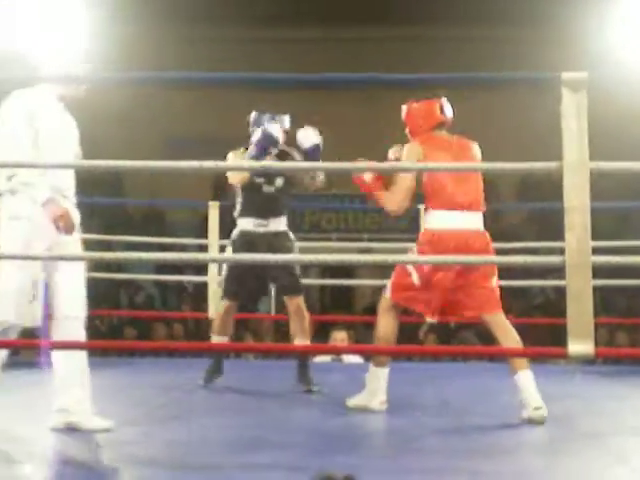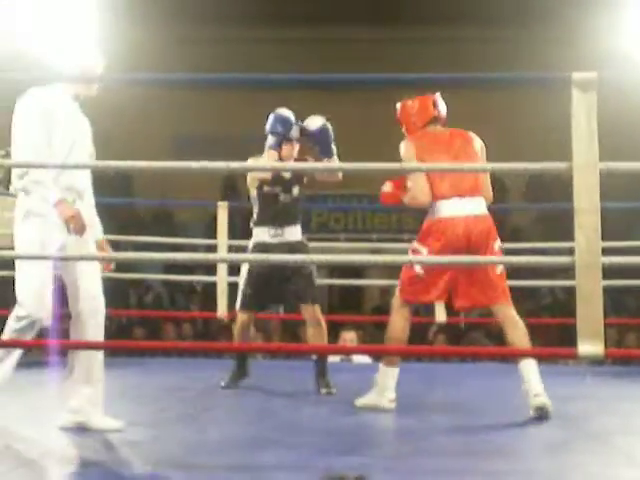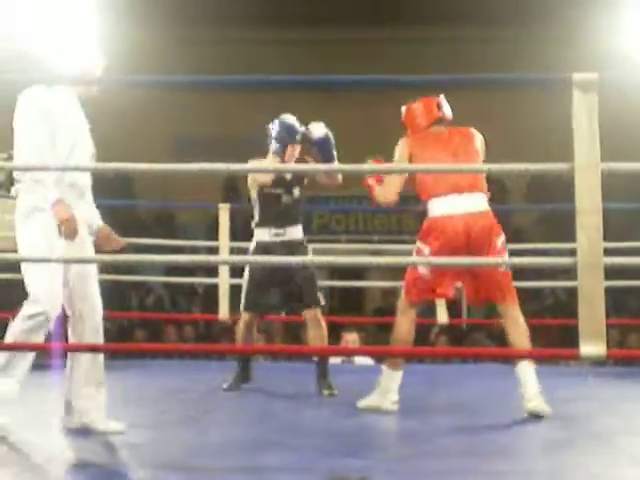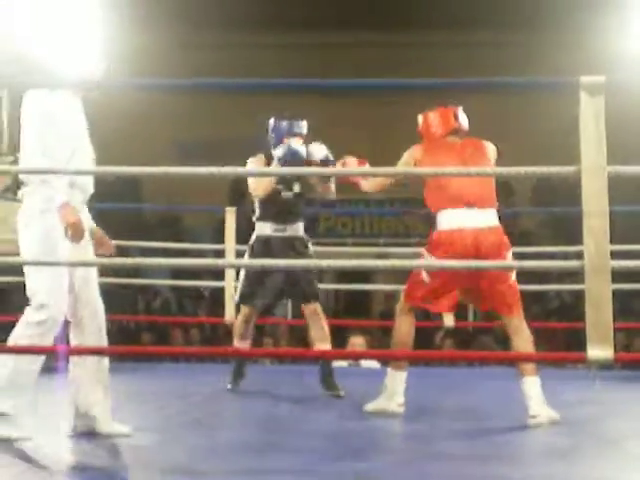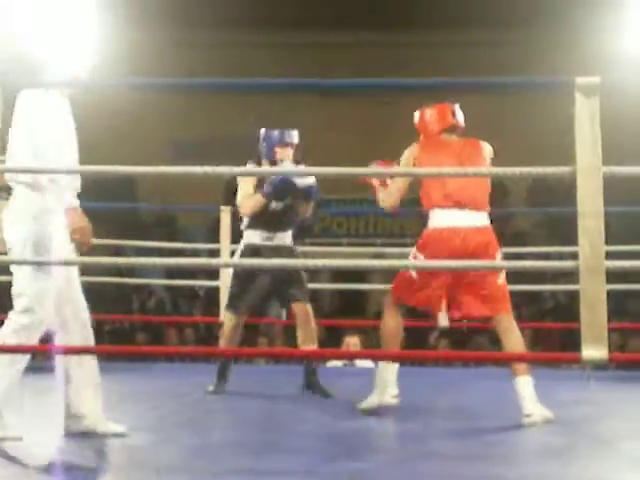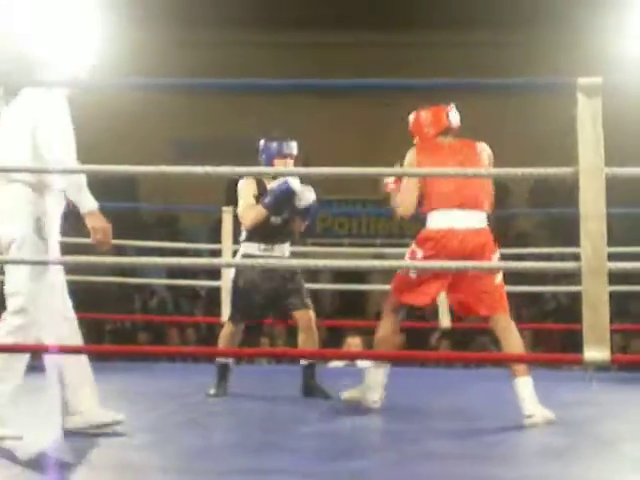
dt=0.1s
person 1, frame 1
left shoulder: (67, 121)
left wrist: (64, 208)
right wrist: (47, 201)
left hip: (62, 218)
left knee: (72, 311)
left ankle: (73, 408)
person 1, frame 2
left shoulder: (81, 121)
right shoulder: (37, 103)
left wrist: (99, 236)
right wrist: (59, 203)
left hip: (76, 217)
right hip: (42, 215)
left knee: (91, 312)
right knee: (35, 307)
left ankle: (84, 407)
person 1, frame 3
left shoulder: (76, 114)
right shoulder: (39, 98)
left wrist: (96, 225)
right wrist: (55, 203)
left hip: (74, 217)
right hip: (42, 212)
left knee: (88, 311)
right knee: (46, 303)
left ankle: (85, 409)
person 1, frame 4
left shoulder: (72, 107)
right shoulder: (47, 96)
right elbow: (37, 157)
left wrist: (90, 224)
right wrist: (63, 203)
left hip: (68, 216)
right hip: (49, 214)
left knee: (90, 315)
right knee: (48, 309)
left ankle: (92, 414)
person 1, frame 5
left shoulder: (52, 102)
right shoulder: (42, 97)
right elbow: (33, 159)
left wrist: (70, 211)
right wrist: (72, 208)
left hip: (53, 216)
right hip: (38, 212)
left knee: (74, 315)
right knee: (34, 309)
left ankle: (84, 412)
person 1, frame 6
right shoulder: (47, 95)
right elbow: (58, 156)
right wrist: (90, 209)
left hip: (30, 209)
right hip: (29, 207)
left knee: (56, 312)
left ankle: (80, 409)
person 2, frame 1
left shoulder: (416, 148)
right shoulder: (472, 148)
left elbow: (396, 205)
left wrist: (372, 187)
left hip: (439, 238)
right hip: (476, 237)
left knee: (388, 306)
right knee: (496, 318)
left ankle: (375, 392)
right ankle: (532, 399)
person 2, frame 2
left shoulder: (412, 144)
right shoulder: (471, 139)
left elbow: (422, 198)
left wrist: (397, 195)
left hip: (443, 226)
right hip: (481, 224)
left knee: (402, 304)
right knee: (503, 307)
left ankle: (384, 391)
right ankle: (535, 389)
person 2, frame 3
left shoulder: (409, 144)
right shoulder: (473, 136)
left elbow: (387, 197)
left wrist: (375, 184)
left hip: (442, 225)
right hip: (483, 222)
left knee: (407, 306)
right knee: (509, 306)
left ankle: (387, 392)
right ankle: (531, 392)
person 2, frame 4
left shoulder: (419, 152)
right shoulder: (486, 149)
left elbow: (376, 185)
left wrist: (353, 171)
left hip: (449, 237)
right hip: (490, 235)
left knee: (406, 309)
right knee: (514, 318)
left ankle: (393, 396)
right ankle: (536, 405)
person 2, frame 5
left shoulder: (417, 151)
right shoulder: (483, 149)
left elbow: (389, 203)
left wrist: (379, 183)
left hip: (440, 237)
right hip: (480, 236)
left knee: (394, 304)
right knee: (504, 319)
left ankle: (385, 389)
right ankle: (531, 404)
person 2, frame 6
left shoulder: (418, 154)
right shoulder: (481, 151)
left elbow: (405, 209)
left wrist: (395, 187)
left hip: (437, 237)
right hip: (478, 238)
left knee: (392, 308)
right knee: (501, 318)
left ankle: (371, 389)
right ankle: (531, 405)
person 3, frame 1
left shoulder: (287, 157)
right shoulder: (238, 156)
left elbow: (315, 181)
right elbow: (236, 178)
left wrist: (313, 156)
right wrist: (258, 149)
left hip: (278, 236)
right hip: (247, 237)
left knee: (296, 302)
right knee: (228, 302)
left ankle: (303, 370)
right ankle: (216, 363)
person 3, frame 2
right shoulder: (255, 163)
left elbow: (334, 176)
right elbow: (264, 174)
left wrist: (325, 144)
right wrist: (275, 140)
left hip: (294, 246)
right hip: (262, 246)
left knee: (312, 312)
right knee: (245, 314)
left ankle: (321, 375)
right ankle: (239, 368)
person 3, frame 3
left shoulder: (302, 165)
right shoulder: (257, 165)
left elbow: (335, 180)
right elbow: (265, 177)
left wrist: (326, 152)
right wrist: (279, 145)
left hip: (294, 246)
right hip: (264, 247)
left knee: (313, 313)
right knee: (249, 316)
left ankle: (323, 377)
right ankle: (243, 371)
person 3, frame 4
left shoulder: (304, 163)
right shoulder: (258, 162)
left elbow: (328, 192)
right elbow: (258, 191)
left wrist: (325, 168)
right wrist: (283, 165)
left hip: (295, 242)
right hip: (265, 242)
left knee: (314, 309)
right knee: (247, 308)
left ankle: (327, 376)
right ankle: (238, 371)
person 3, frame 5
left shoulder: (291, 174)
right shoulder: (249, 173)
left elbow: (303, 214)
right elbow: (245, 207)
left wrist: (305, 193)
right wrist: (271, 189)
left hip: (284, 250)
right hip: (254, 249)
left knee: (304, 310)
right knee: (235, 316)
left ankle: (310, 377)
right ankle: (222, 374)
person 3, frame 6
left shoulder: (292, 185)
right shoulder: (249, 183)
left elbow: (297, 228)
right elbow: (247, 220)
left wrist: (304, 211)
right wrist: (271, 200)
left hip: (282, 260)
right hip: (251, 260)
left knee: (306, 317)
right knee: (235, 323)
left ankle: (309, 381)
right ankle: (221, 378)
